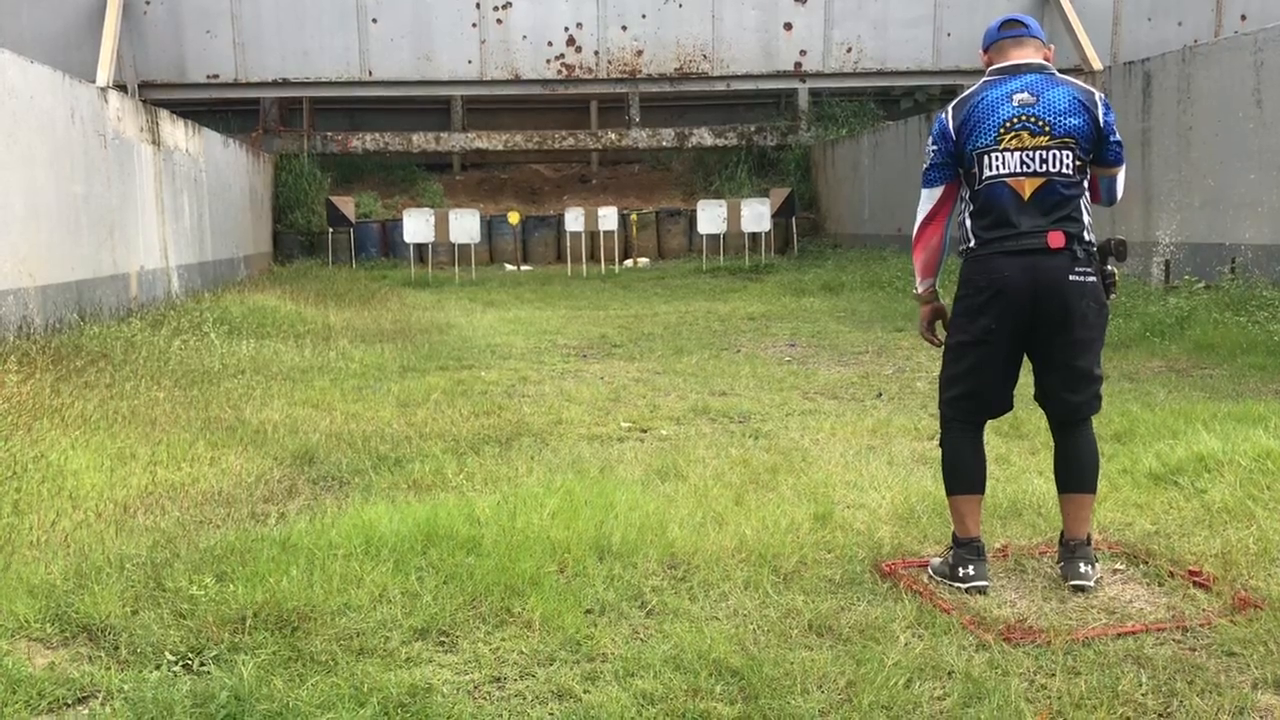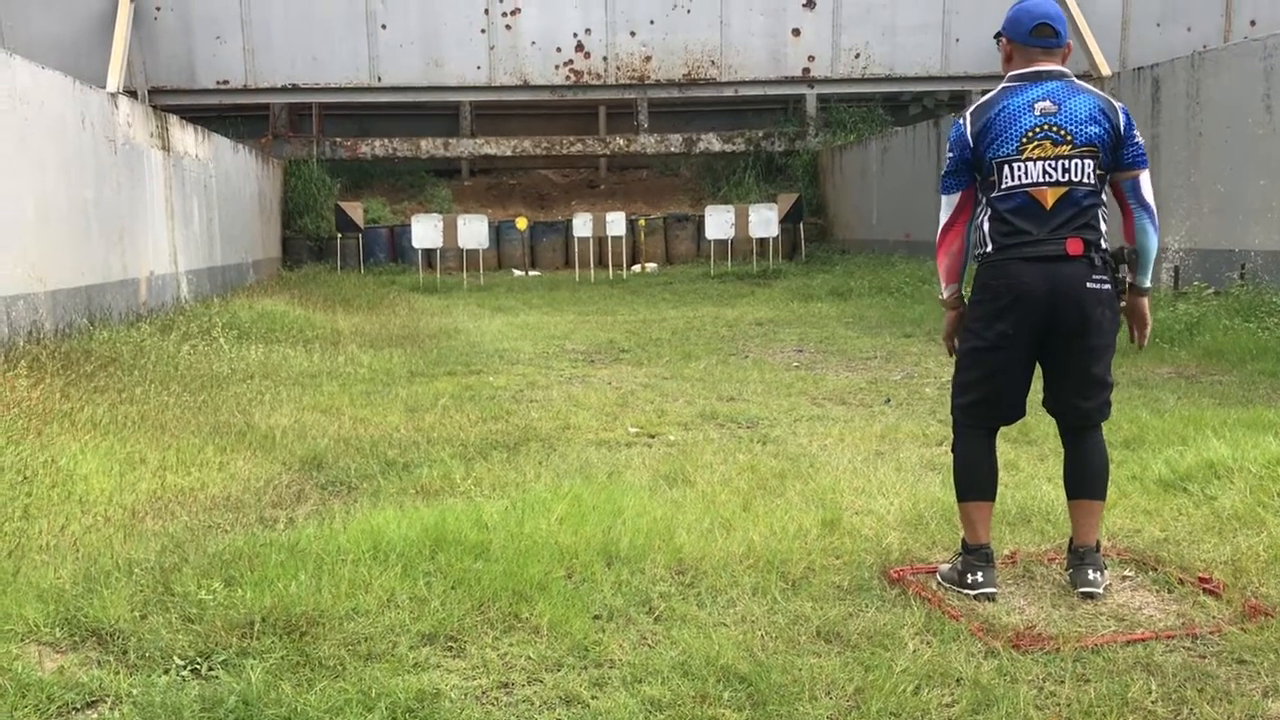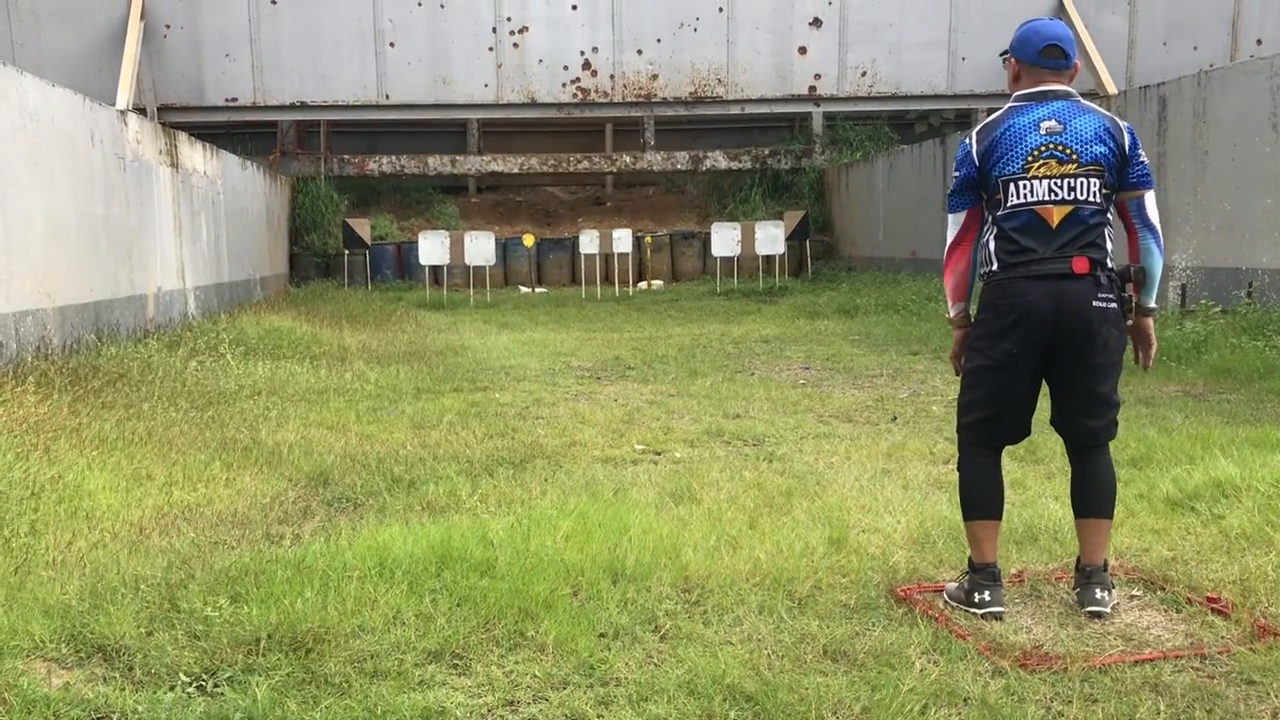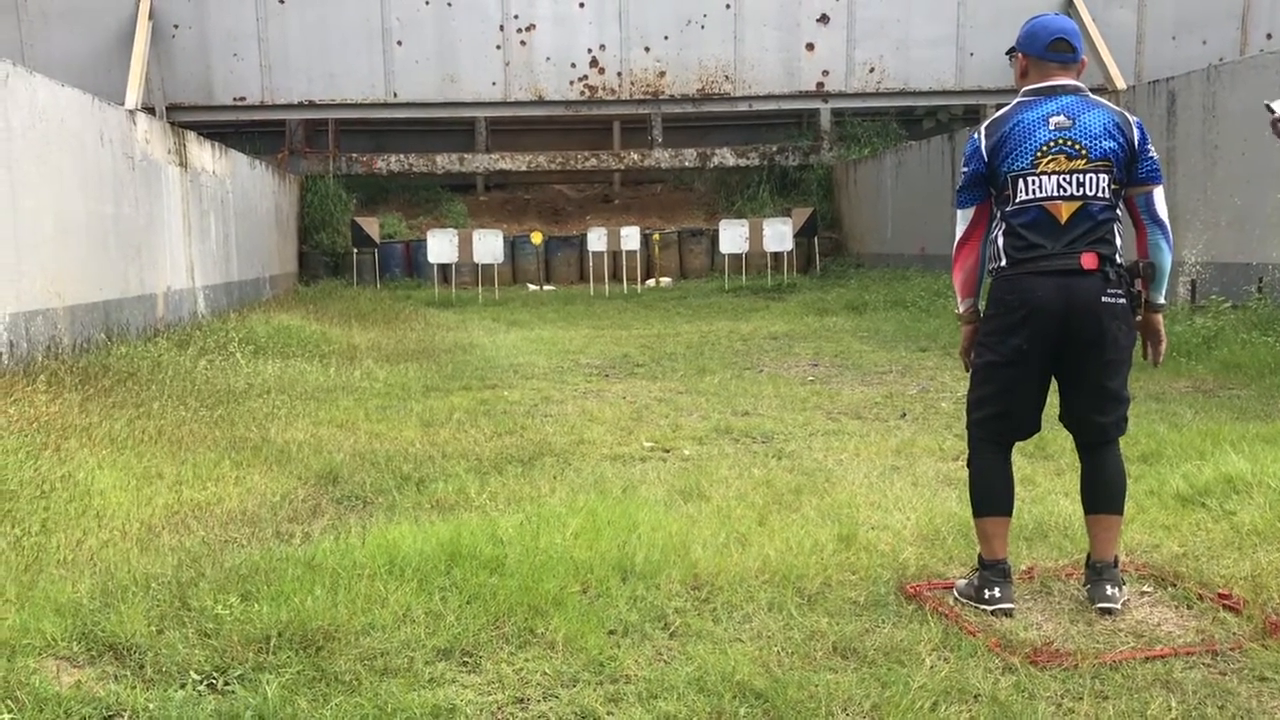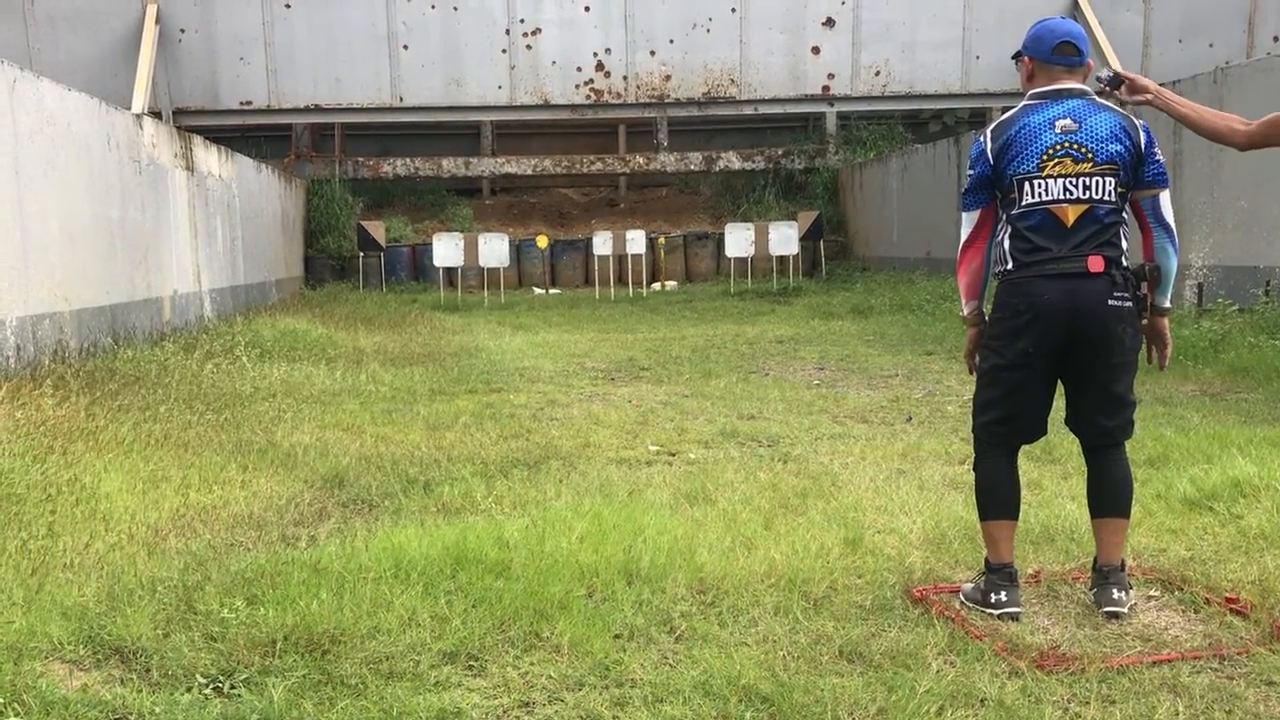
dt=1s
person 1, frame 1
left shoulder: (960, 112)
right shoulder: (1088, 101)
left elbow: (934, 210)
right elbow: (1109, 192)
left wrist: (927, 292)
left hip: (991, 276)
right hip: (1069, 274)
left knee: (962, 414)
right knee: (1073, 414)
left ankle: (967, 556)
right ankle: (1078, 554)
person 1, frame 2
left shoulder: (979, 116)
right shoulder: (1107, 111)
left elbow: (955, 218)
right elbow: (1139, 206)
left wrist: (952, 300)
right wrist: (1139, 288)
left hip: (1005, 283)
right hip: (1085, 282)
left knee: (975, 420)
right knee: (1083, 422)
left ankle: (976, 563)
right ankle: (1088, 562)
person 1, frame 3
left shoulder: (986, 136)
right shoulder: (1114, 131)
left elbow: (961, 237)
right elbow: (1144, 227)
left wrist: (960, 320)
right wrist: (1143, 310)
left hip: (1011, 302)
right hip: (1091, 301)
left knee: (980, 439)
right knee: (1091, 441)
left ankle: (984, 582)
right ankle: (1094, 581)
person 1, frame 4
left shoulder: (994, 131)
right shoulder: (1122, 126)
left elbow: (970, 232)
right elbow: (1153, 223)
left wrist: (968, 315)
right wrist: (1153, 306)
left hip: (1019, 298)
right hip: (1099, 296)
left knee: (990, 436)
right knee: (1100, 437)
left ankle: (994, 578)
right ankle: (1105, 577)
person 1, frame 5
left shoulder: (1000, 134)
right shoulder: (1129, 129)
left elbow: (975, 235)
right elbow: (1159, 226)
left wrist: (973, 318)
right wrist: (1159, 309)
left hip: (1025, 302)
right hip: (1106, 299)
left knee: (997, 439)
right knee: (1107, 439)
left ankle: (1000, 582)
right ankle: (1112, 580)
